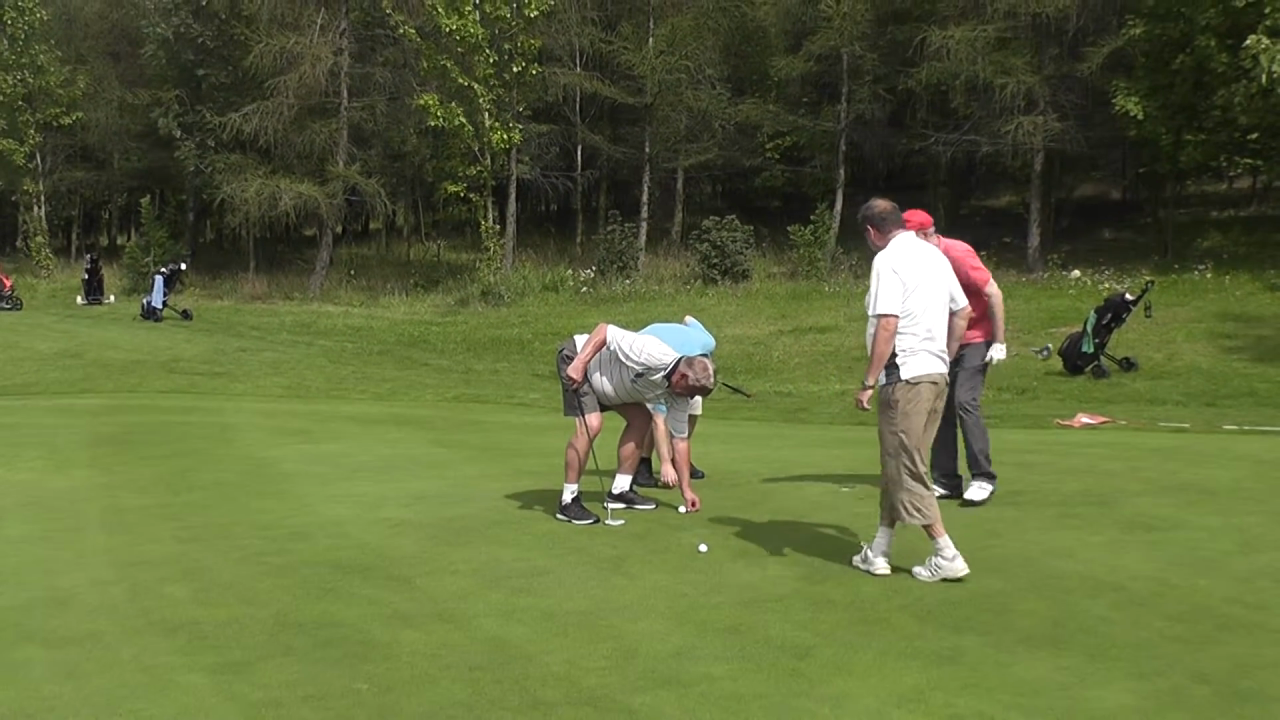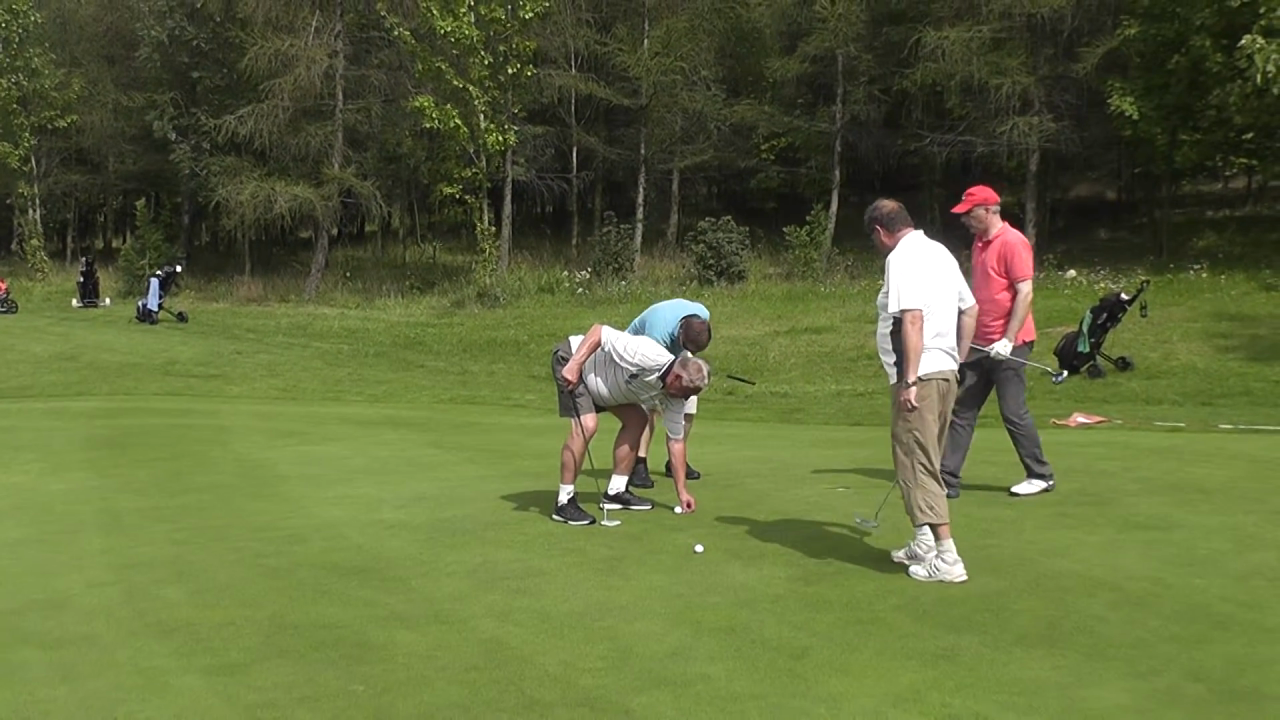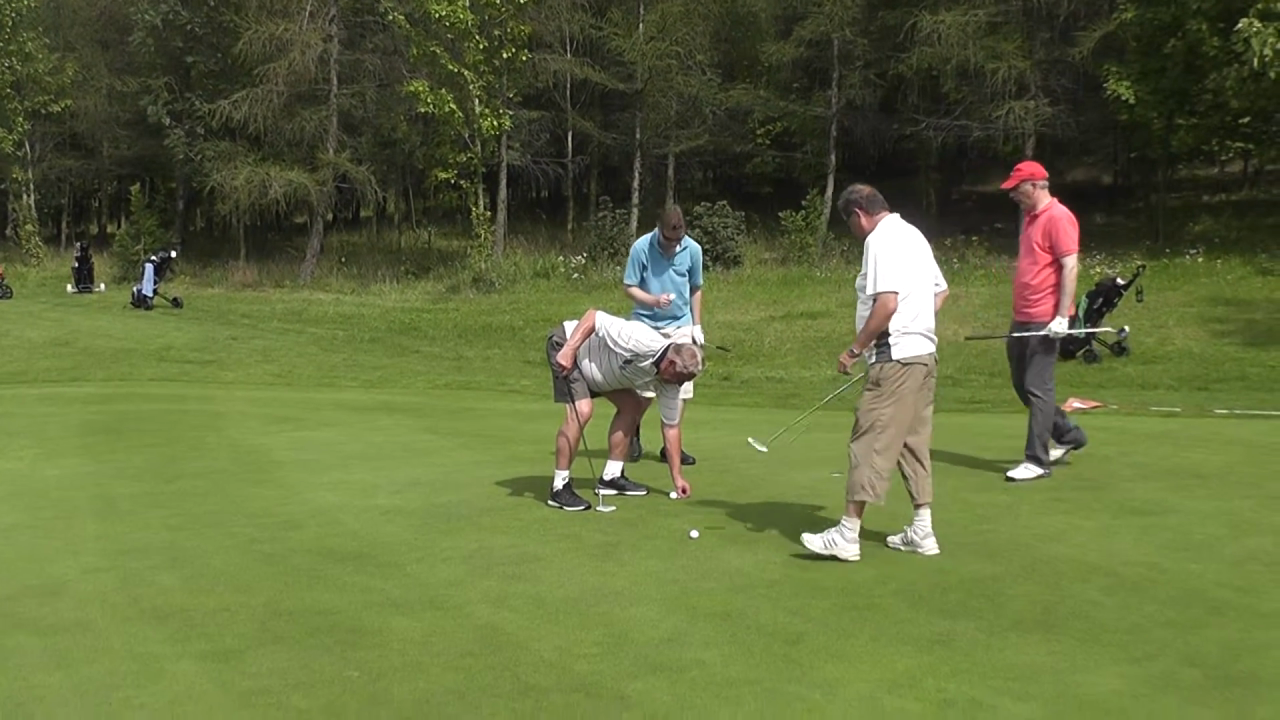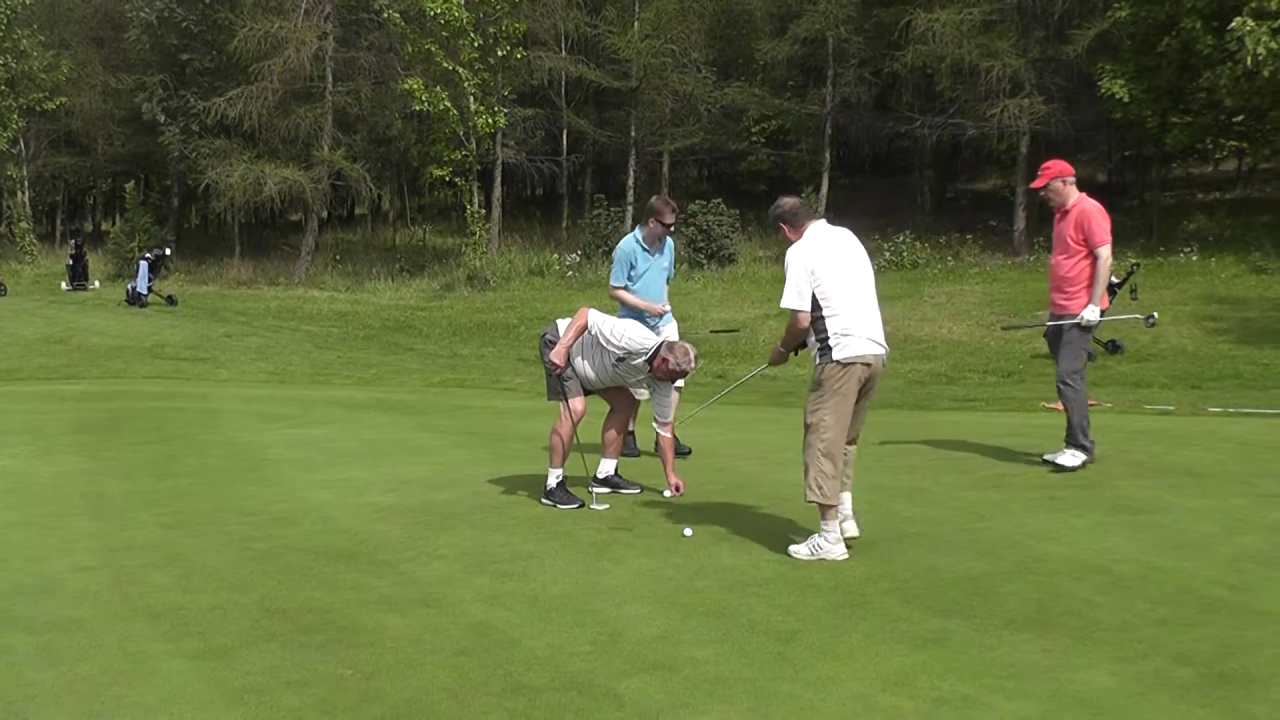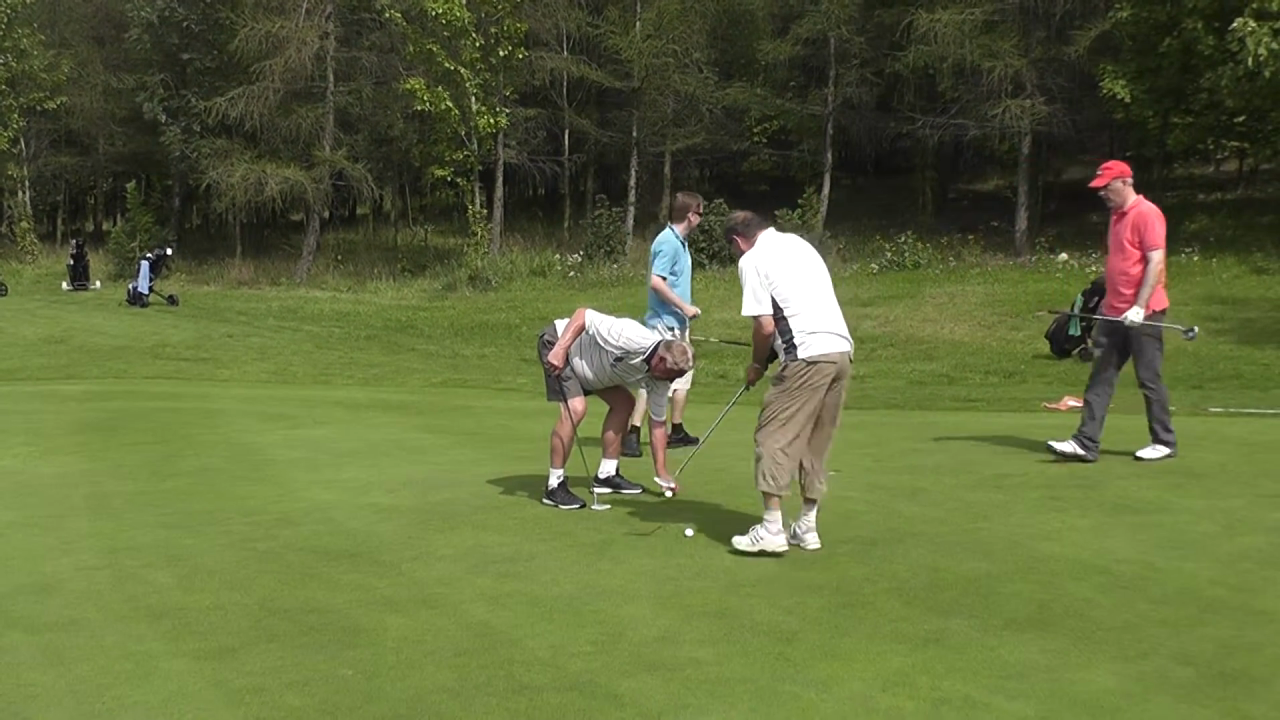
dt=0.5s
person 1, frame 1
left shoulder: (888, 260)
right shoulder: (934, 254)
left elbow: (887, 326)
right elbow: (963, 312)
left wrist: (868, 382)
left hip: (905, 377)
right hip: (936, 374)
left knee: (905, 468)
right knee: (901, 465)
left ankle: (947, 555)
right ankle: (879, 551)
person 1, frame 2
left shoulder: (902, 257)
right shoulder: (940, 251)
left elbow: (912, 320)
right elbow: (970, 310)
left wrist: (909, 380)
left hip: (920, 376)
right hip: (947, 372)
left knee: (917, 463)
right knee: (924, 461)
left ankle: (946, 556)
right ankle: (925, 544)
person 1, frame 3
left shoulder: (880, 239)
right shoulder: (912, 234)
left elbow: (887, 302)
right elbow: (940, 291)
left wrist: (854, 349)
left hip: (895, 357)
right hip: (923, 353)
left knee: (871, 441)
right knee: (913, 441)
left ankle: (847, 536)
right ankle: (922, 530)
person 1, frame 4
left shoulder: (800, 252)
right shoulder: (846, 236)
left elbow: (801, 319)
left wrist: (783, 349)
left hip: (841, 356)
right hip: (875, 350)
left knee: (823, 442)
right knee: (842, 440)
left ankle: (830, 538)
right ankle: (844, 514)
person 1, frame 5
left shoulder: (752, 259)
right shoulder: (798, 243)
left elbow: (765, 325)
left wrist: (757, 364)
right wrist: (772, 353)
left hip: (808, 357)
right hip: (840, 350)
left knee: (774, 438)
right knee: (814, 443)
left ankle: (771, 527)
right ankle: (806, 526)
person 2, frame 1
left shoulder: (957, 254)
left elbow: (994, 293)
left wrist: (999, 341)
left hip: (974, 340)
left knee: (964, 402)
left ankle: (982, 477)
right ankle: (946, 480)
person 2, frame 2
left shoulder: (1013, 242)
right shoulder: (979, 243)
left elbow: (1025, 293)
left wrist: (1008, 338)
left hip: (1010, 345)
right hip: (982, 343)
left knee: (1013, 411)
right knee: (962, 409)
left ankle: (1040, 475)
right ankle: (948, 479)
person 2, frame 3
left shoulder: (1059, 218)
right shoulder: (1030, 217)
left elbow: (1071, 267)
left wrist: (1062, 315)
left hip: (1046, 320)
right hip: (1022, 318)
left knee: (1038, 388)
right knee: (1023, 385)
left ankle: (1038, 460)
right ankle: (1067, 435)
person 2, frame 4
left shoulder: (1090, 211)
right shoulder: (1060, 214)
left elbow: (1105, 258)
left wrist: (1095, 303)
left hip: (1081, 311)
right hip: (1059, 311)
left knee: (1069, 373)
right knee: (1065, 376)
left ankle: (1080, 442)
right ankle: (1076, 443)
person 2, frame 5
left shoulder: (1146, 213)
right shoulder: (1116, 215)
left elbow: (1156, 262)
left wrist: (1140, 306)
left hip: (1143, 313)
right hip: (1114, 312)
left knee: (1149, 378)
right knee: (1100, 377)
left ankle: (1164, 441)
right ankle: (1086, 442)
person 3, frame 1
left shoulder: (707, 344)
left elbow: (688, 320)
right elbow: (658, 421)
right wrist: (665, 463)
left knee: (694, 402)
right knee: (654, 409)
right ankle: (643, 465)
person 3, frame 2
left shoulder: (701, 317)
right shoulder: (658, 334)
left wrist: (689, 354)
left hip: (672, 351)
left knee: (689, 403)
right knee: (647, 405)
right ankle: (638, 466)
person 3, frame 3
left shoulder: (693, 250)
right shoulder: (641, 248)
left elbow: (696, 289)
right elbow: (629, 287)
left wrist: (697, 325)
right wrist: (654, 301)
left hip: (681, 326)
right hip: (647, 326)
left knee: (681, 386)
right ankle: (634, 434)
person 3, frame 4
left shoulder: (668, 245)
right shoulder: (627, 248)
right elbow: (615, 291)
right wrist: (648, 307)
left hip: (665, 323)
right hip: (635, 325)
left knee: (674, 377)
right knee: (635, 383)
right ankle: (628, 436)
person 3, frame 5
left shoulder: (681, 242)
right shoulder: (668, 242)
right elbow: (656, 282)
right wrist: (684, 306)
left hip: (678, 323)
right hip: (665, 323)
left knee: (681, 376)
left ankle: (676, 431)
right ankle: (632, 433)
person 4, frame 1
left shoulder: (678, 396)
right shoulder: (653, 355)
left elbow: (680, 439)
right elbow: (604, 329)
left wrist: (686, 489)
right wrist: (579, 363)
right hip: (576, 357)
left knee: (641, 419)
right knee: (591, 424)
left ankle: (620, 490)
right ankle: (568, 501)
person 4, frame 2
left shoulder: (673, 397)
right shoulder: (647, 356)
left elbow: (676, 439)
right elbow: (598, 330)
left wrist: (682, 491)
right wrist: (574, 364)
right hip: (572, 358)
left knee: (637, 420)
right knee: (587, 425)
left ankle: (616, 491)
right ankle: (564, 502)
person 4, frame 3
left shoulder: (668, 384)
right shoulder: (642, 342)
left elbow: (671, 426)
right elbow: (593, 315)
left wrist: (677, 476)
right wrist: (569, 350)
right hip: (567, 344)
left knee: (632, 406)
right knee: (582, 411)
left ankle: (611, 477)
right ankle: (560, 487)
person 4, frame 4
left shoulder: (660, 381)
right shoulder: (634, 339)
left elbow: (664, 423)
right elbow: (585, 314)
left wrist: (670, 474)
right wrist: (561, 348)
right hip: (559, 342)
left knee: (625, 403)
right knee: (575, 408)
left ankle: (605, 475)
right ankle: (553, 485)
person 4, frame 5
left shoulder: (658, 379)
right shoulder: (632, 338)
left elbow: (658, 422)
right elbow: (582, 314)
left wrist: (661, 471)
right wrist: (560, 349)
right hip: (558, 342)
left knee: (624, 403)
right knee: (576, 409)
left ankle: (606, 475)
right ankle: (555, 485)
